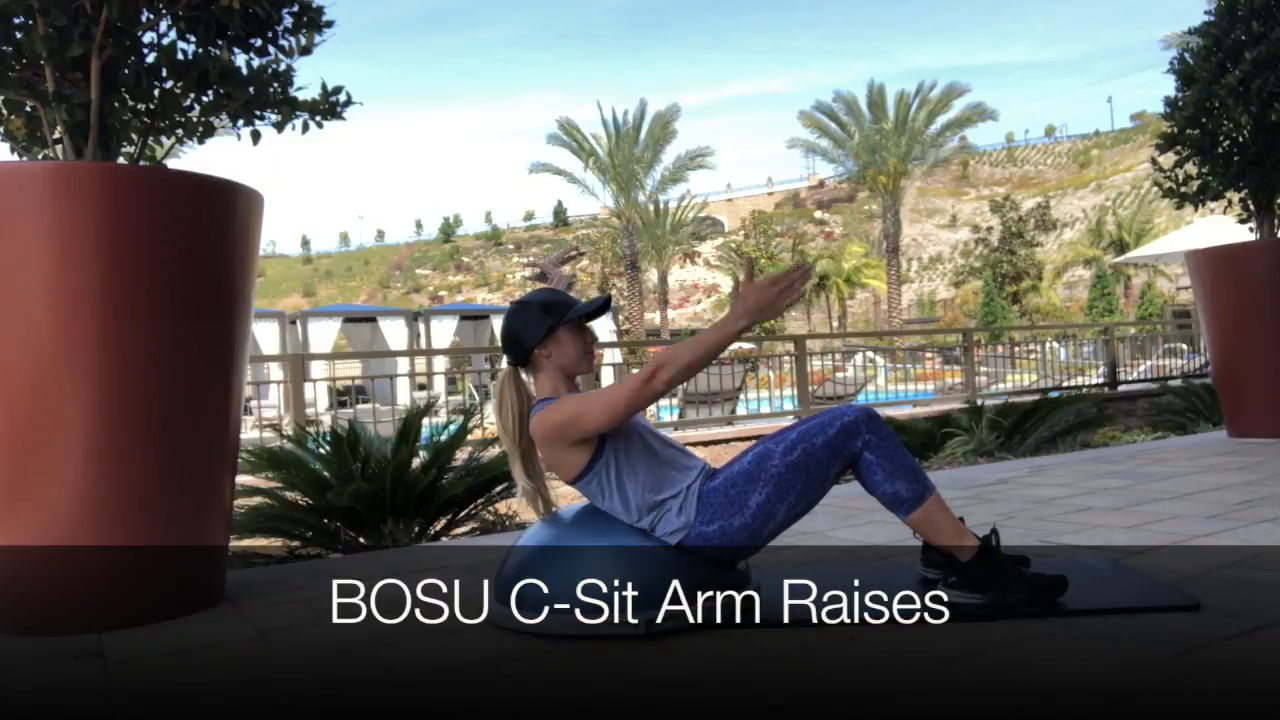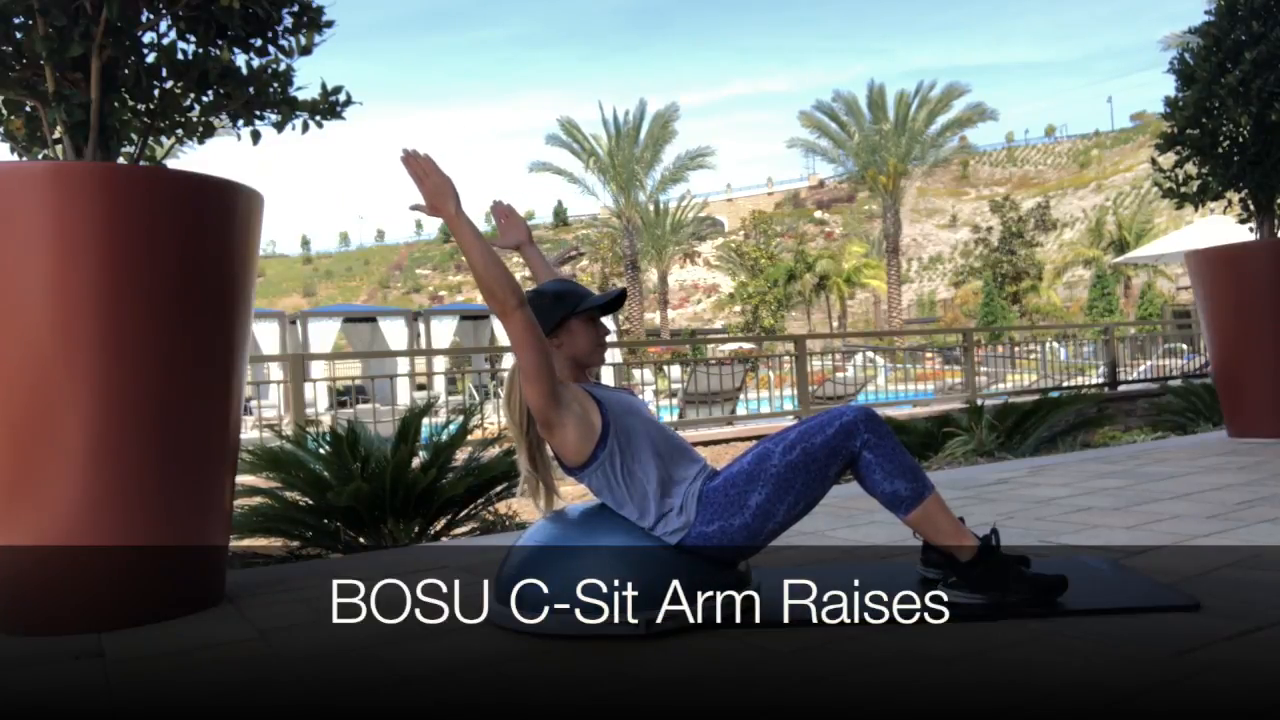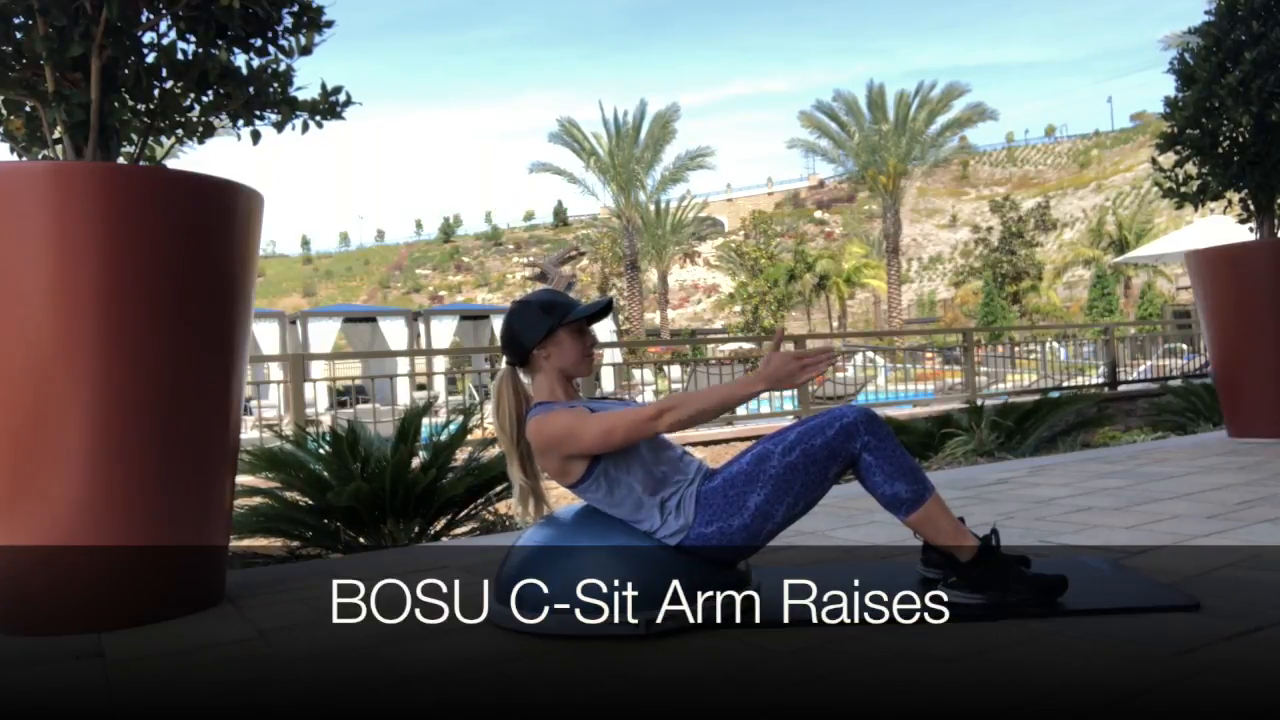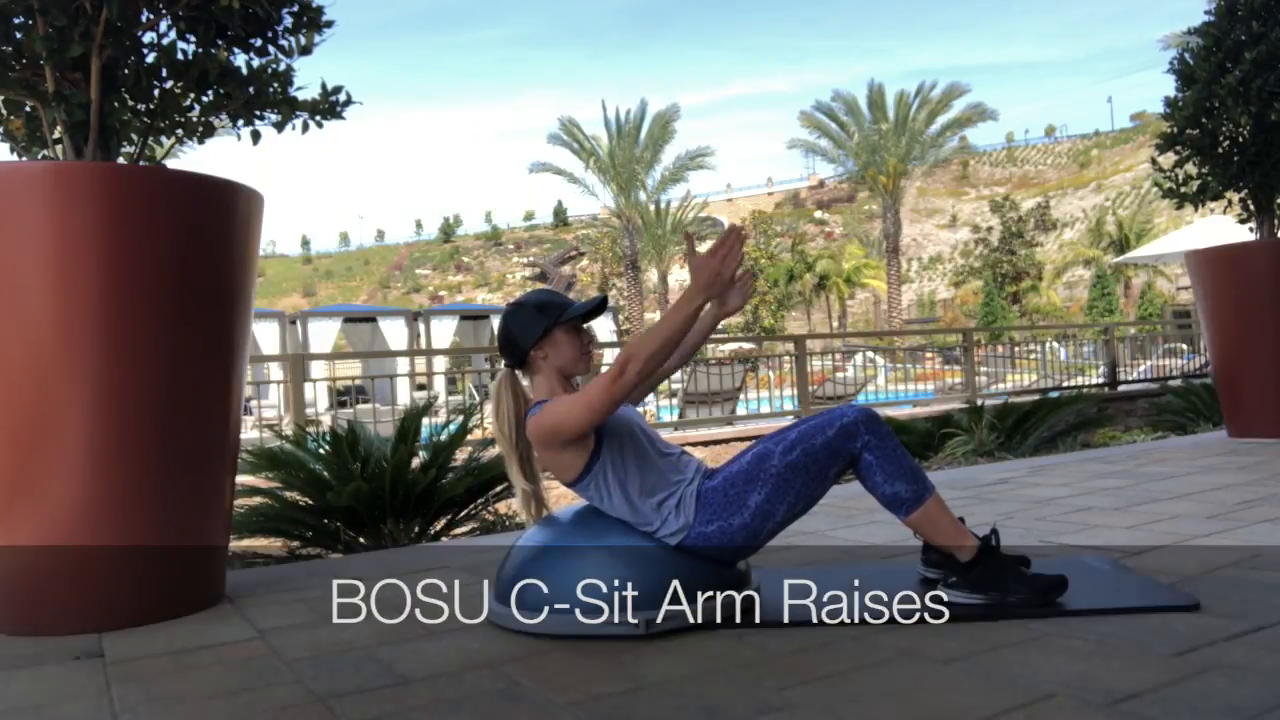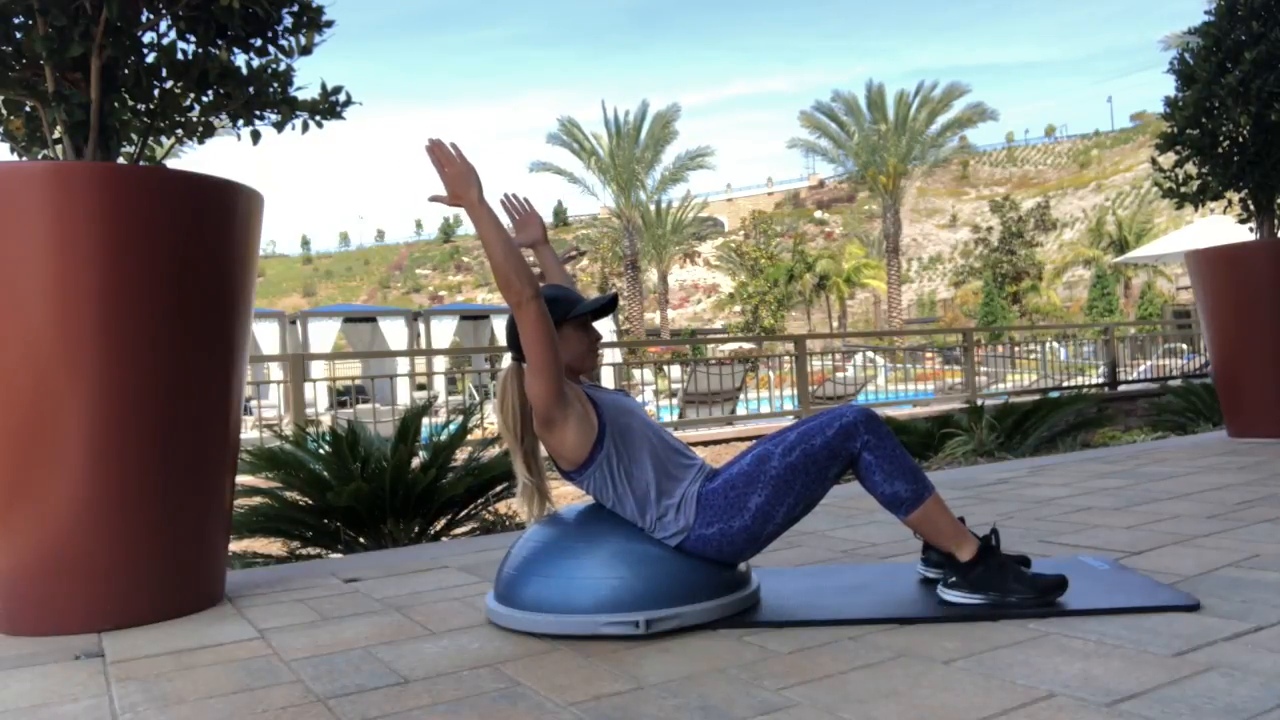
dt=1s
person 1, frame 1
left shoulder: (585, 411)
right shoulder: (552, 430)
left elbow: (661, 380)
right elbow: (652, 381)
left wrist: (741, 318)
right wrist: (741, 318)
left hip: (707, 500)
right hip: (701, 524)
left knee: (853, 424)
right knee: (857, 426)
left ankle: (953, 554)
right ankle: (969, 563)
person 1, frame 2
left shoulder: (581, 393)
right shoulder: (554, 407)
left elbow: (559, 306)
right elbow: (513, 309)
left wrist: (526, 246)
right wrist: (453, 213)
left hip: (710, 506)
right hip: (708, 521)
left knee: (853, 426)
right knee: (858, 427)
left ankle: (953, 551)
right ankle: (973, 563)
person 1, frame 3
left shoulder: (577, 410)
right shoulder: (550, 428)
left elbow: (669, 411)
right elbow: (659, 416)
left wrist: (758, 378)
right wrist: (759, 380)
left hip: (707, 500)
right hip: (703, 522)
left knee: (852, 425)
right knee: (856, 428)
left ankle: (952, 552)
right ankle: (973, 565)
person 1, frame 4
left shoulder: (575, 403)
right shoulder: (548, 422)
left elbow: (656, 372)
right elbow: (630, 369)
left wrist: (711, 317)
right wrist: (693, 296)
left hip: (705, 494)
right hip: (701, 524)
left knee: (852, 425)
right knee: (857, 427)
left ankle: (953, 553)
right ankle: (973, 561)
person 1, frame 5
left shoulder: (578, 394)
right shoulder: (552, 409)
left elbow: (568, 310)
right elbow: (527, 304)
left wrist: (540, 245)
right wrist: (475, 203)
left hip: (706, 499)
right hip: (704, 523)
left knee: (852, 427)
right knee: (855, 428)
left ankle: (950, 551)
right ankle: (974, 567)
